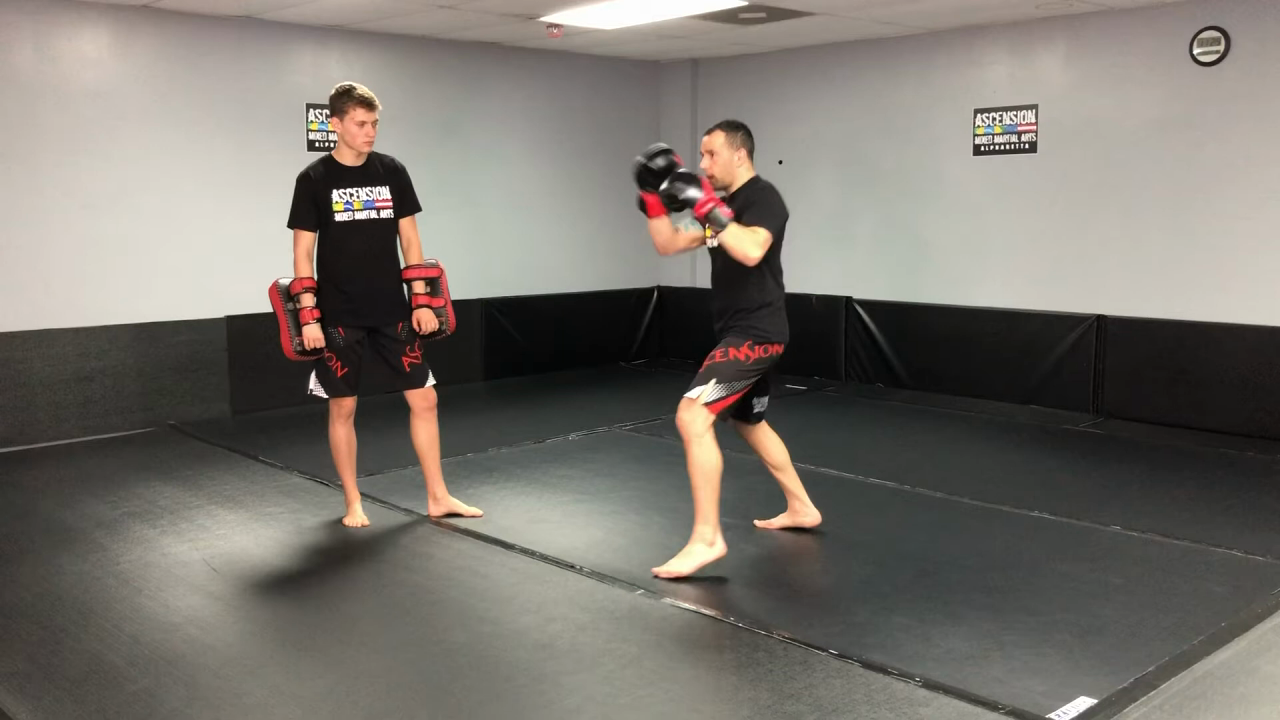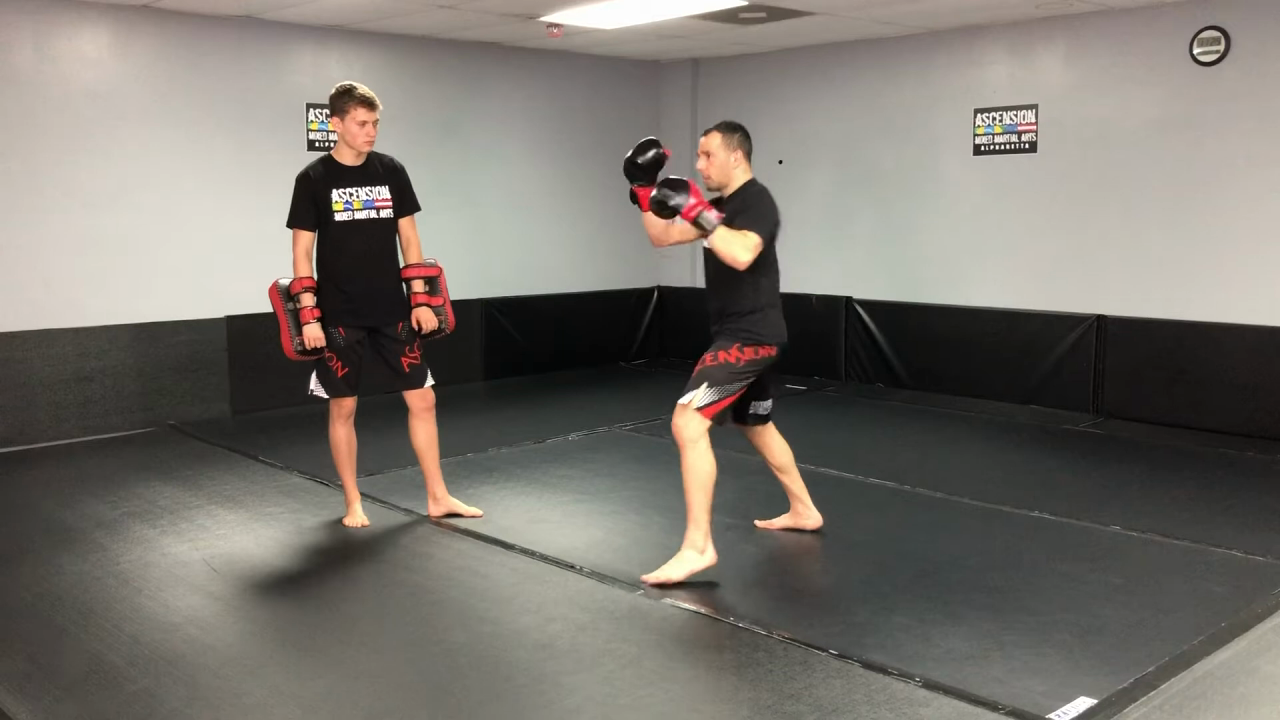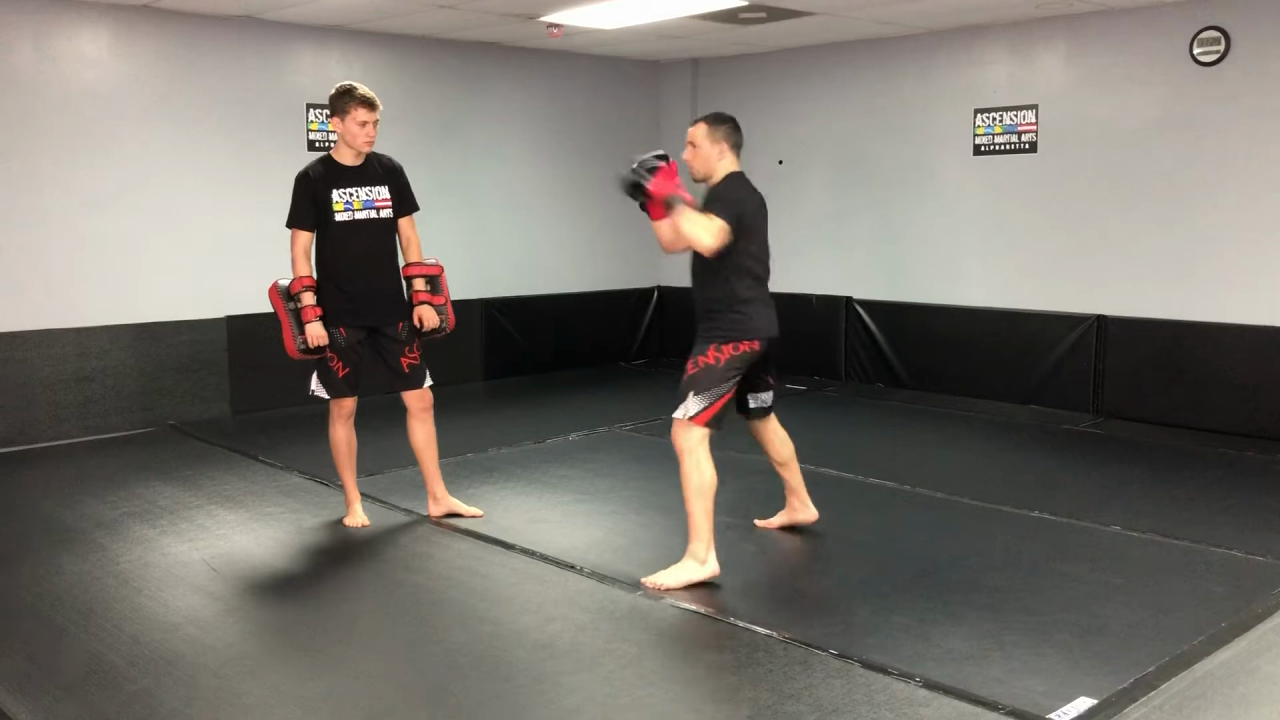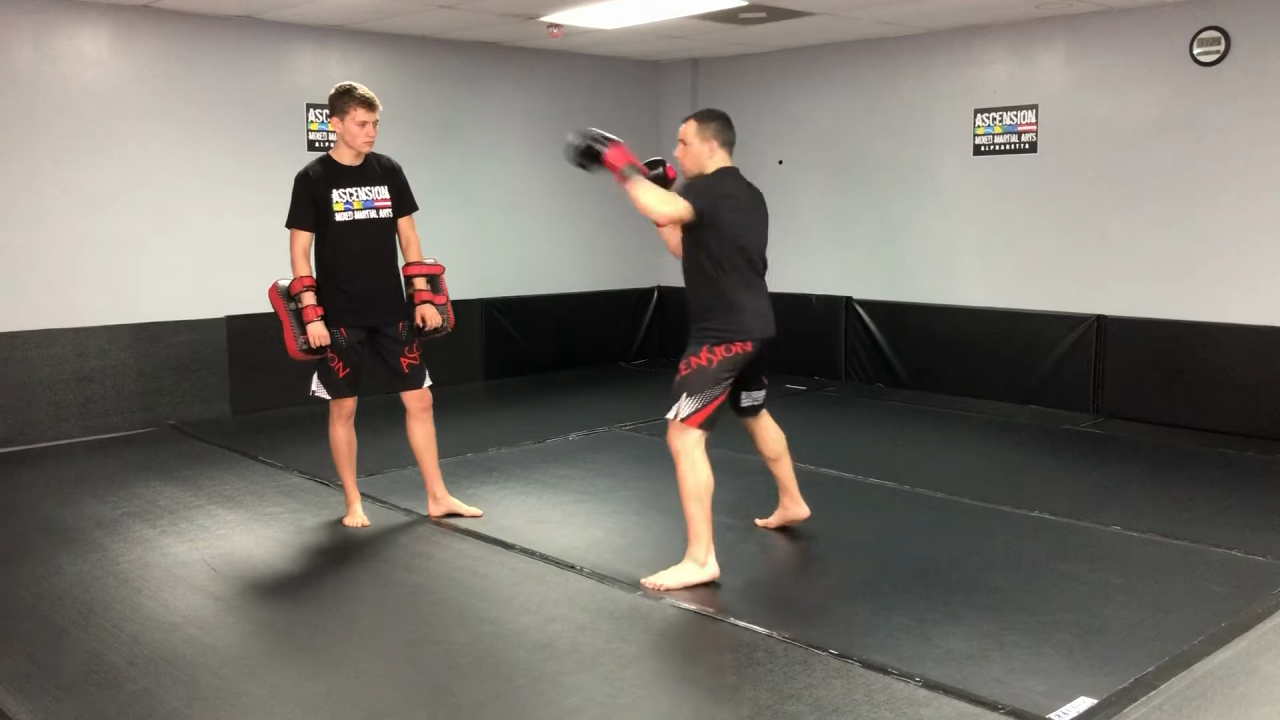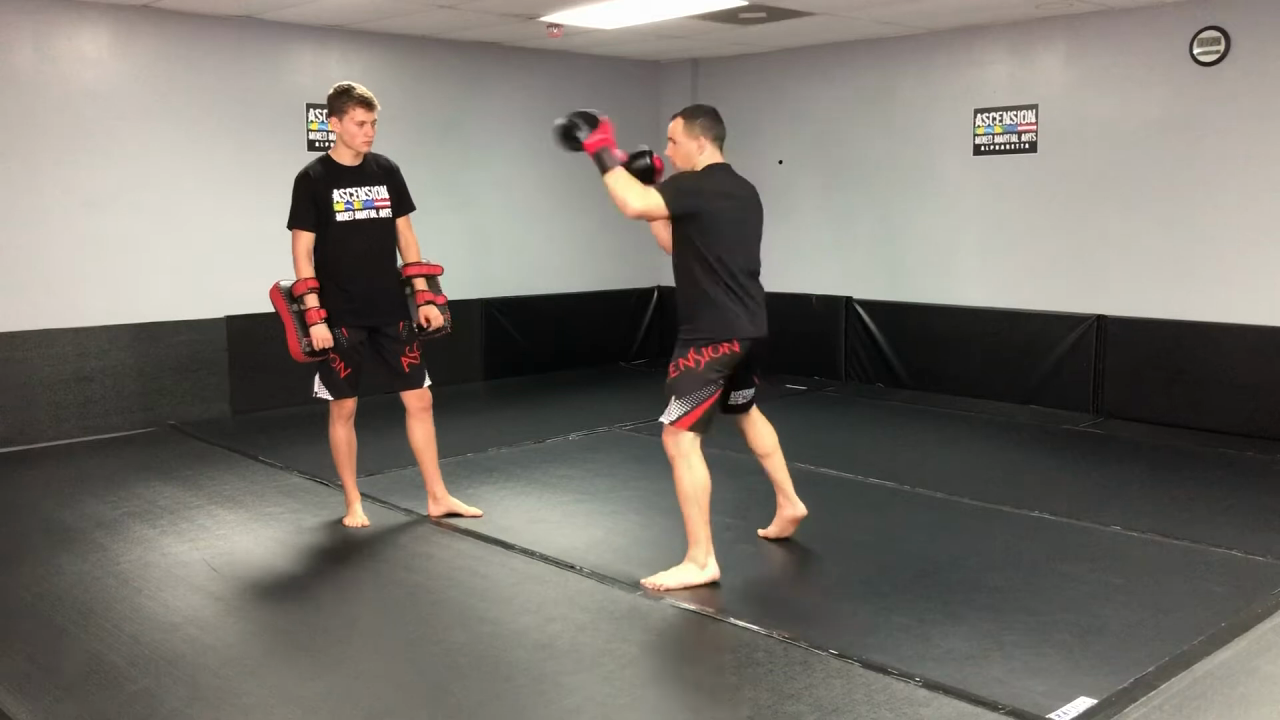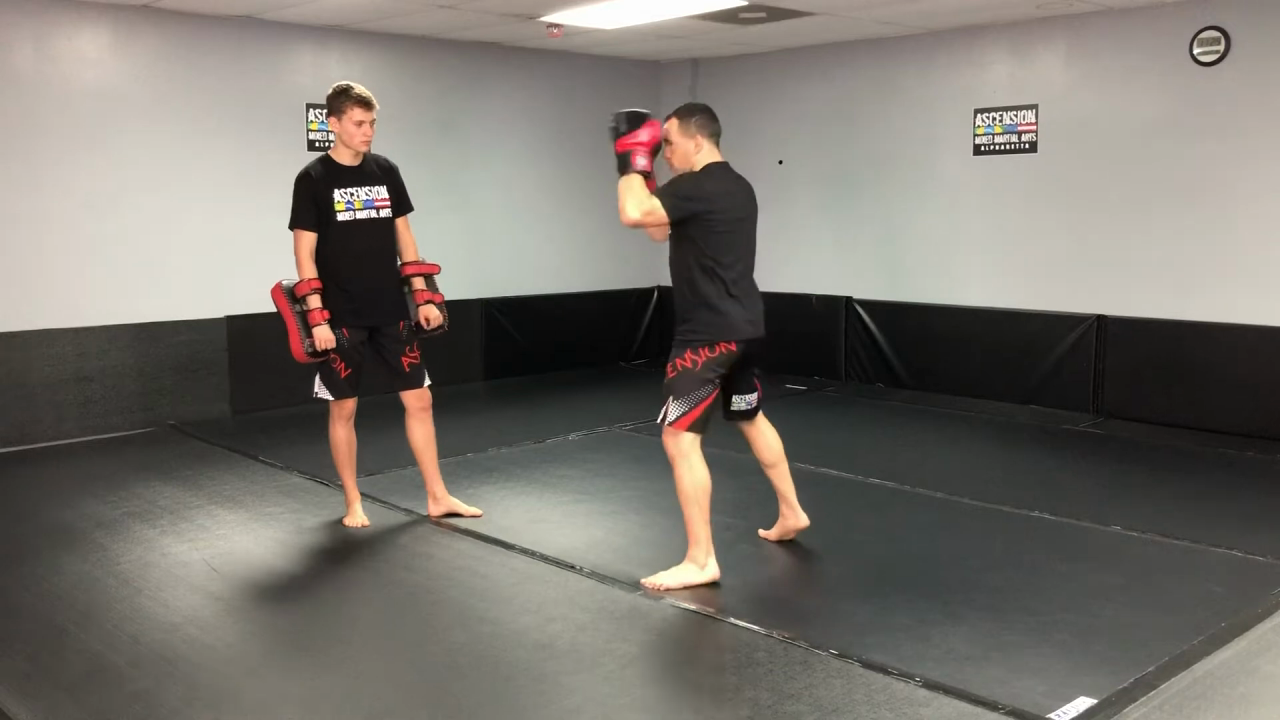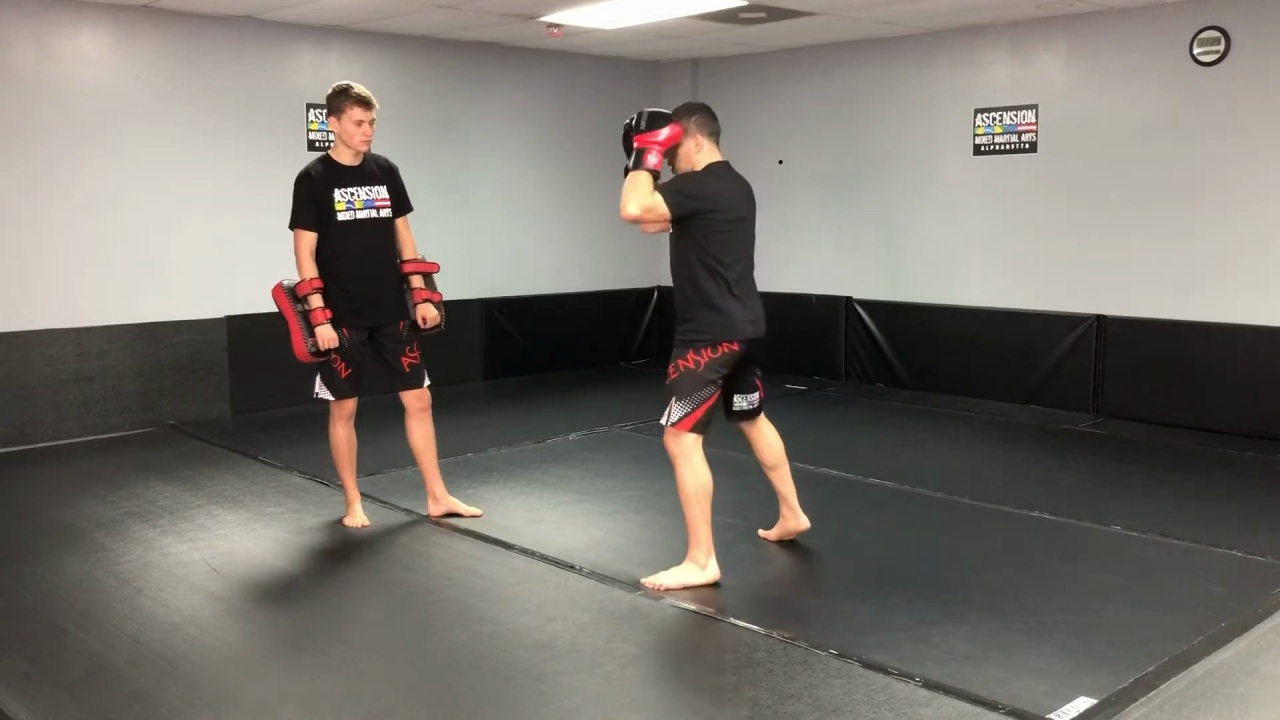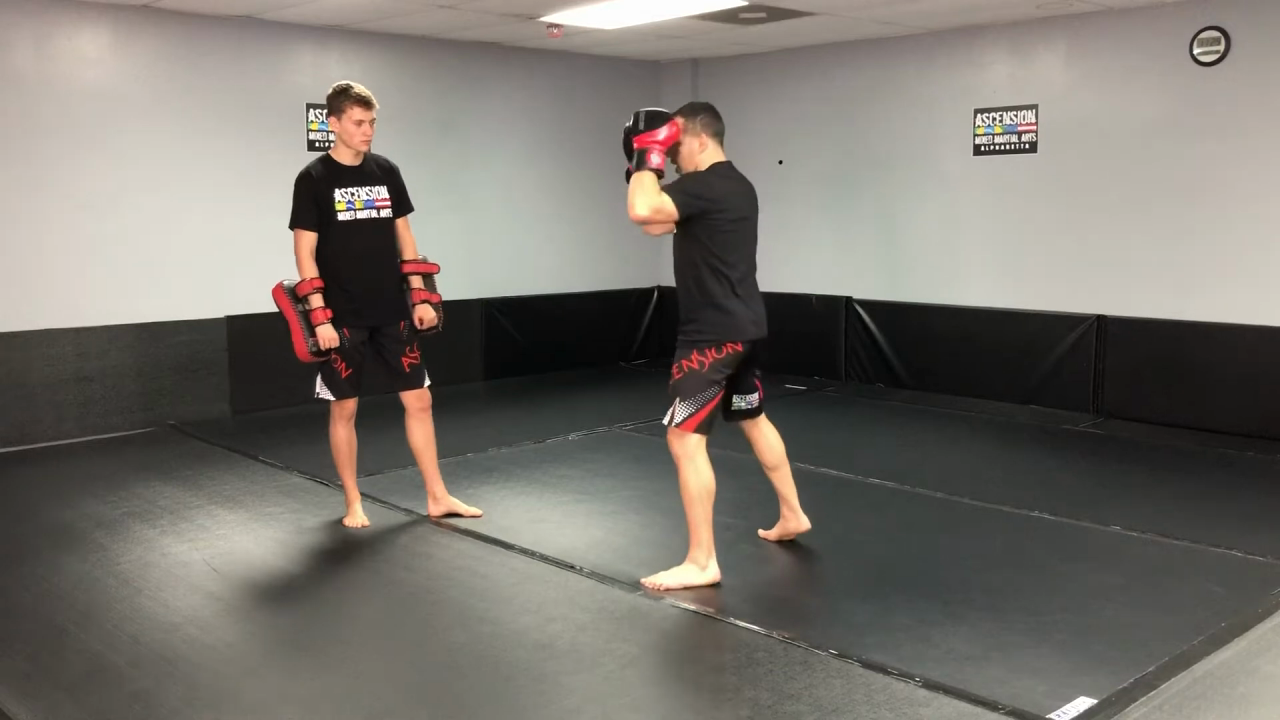
dt=0.1s
person 1, frame 1
left shoulder: (763, 198)
right shoulder: (725, 203)
left elbow: (750, 251)
right elbow: (667, 245)
left wrist: (709, 209)
right wrist: (653, 199)
left hip: (755, 333)
right hip: (750, 332)
left knee: (693, 416)
right knee: (751, 423)
left ankle: (707, 538)
right ankle: (801, 509)
person 1, frame 2
left shoulder: (756, 201)
right shoulder: (721, 204)
left elbow: (742, 255)
right elbow: (663, 236)
left wrist: (699, 212)
right wrist: (644, 191)
left hip: (748, 336)
right hip: (747, 335)
left knee: (688, 422)
right knee: (756, 425)
left ankle: (697, 547)
right ankle: (803, 510)
person 1, frame 3
left shoulder: (732, 194)
right shoulder: (731, 196)
left elbow: (706, 241)
right elbow: (674, 242)
left wrist: (673, 194)
right wrist: (658, 202)
left hip: (731, 334)
right hip: (755, 329)
left knee: (688, 431)
right knee: (761, 418)
left ankle: (701, 557)
right ankle: (799, 506)
person 1, frame 4
left shoulder: (714, 190)
right shoulder: (747, 195)
left elbow: (660, 210)
right elbow: (686, 244)
left wrist: (624, 168)
right wrist: (648, 187)
left hip: (722, 334)
right hip: (751, 326)
left knee: (684, 435)
right knee: (754, 414)
left ankle: (700, 559)
right ankle: (791, 503)
person 1, frame 5
left shoulder: (697, 186)
right shoulder: (744, 192)
left elbow: (634, 205)
left wrist: (604, 152)
right wrist: (652, 205)
left hip: (713, 334)
right hip: (747, 325)
left knee: (679, 438)
right knee: (746, 413)
left ankle: (701, 561)
right ankle: (787, 505)
person 1, frame 6
left shoulder: (697, 186)
right shoulder: (737, 188)
left elbow: (633, 213)
right elbow: (663, 228)
left wrist: (634, 158)
right wrist: (644, 175)
left hip: (709, 334)
right hip: (744, 325)
left knee: (679, 438)
right knee: (750, 418)
left ankle: (701, 561)
right ankle: (791, 513)
person 1, frame 7
left shoulder: (699, 185)
right shoulder: (734, 185)
left elbow: (633, 210)
right elbow: (655, 220)
left wrist: (647, 154)
right wrist: (645, 164)
left hip: (710, 333)
right hip: (744, 325)
left knee: (681, 438)
right knee: (753, 419)
left ankle: (701, 561)
right ankle: (791, 514)
person 1, frame 8
left shoulder: (704, 185)
right shoulder: (735, 185)
left elbow: (641, 210)
right elbow: (660, 222)
left wrist: (649, 154)
right wrist: (646, 165)
left hip: (713, 333)
right hip: (746, 325)
left knee: (684, 438)
right knee: (753, 418)
left ankle: (702, 562)
right ankle: (792, 515)
person 2, frame 1
left shoulder: (392, 171)
right shoulder: (315, 179)
left elbow: (410, 239)
right elbow: (303, 252)
left wrist: (422, 300)
right wrist: (309, 314)
left hip: (392, 310)
right hip: (340, 315)
left knee: (424, 398)
right knee: (342, 407)
left ankle: (437, 496)
right ankle: (353, 503)
person 2, frame 2
left shoulder: (391, 170)
right shoulder: (314, 178)
left elbow: (409, 238)
right elbow: (302, 251)
left wrist: (421, 298)
right wrist: (309, 314)
left hip: (392, 311)
right hip: (340, 315)
left knee: (423, 399)
right knee: (343, 408)
left ankle: (437, 496)
right ankle: (353, 502)
person 2, frame 3
left shoulder: (390, 170)
right shoulder: (314, 179)
left elbow: (409, 238)
right elbow: (301, 251)
left wrist: (422, 297)
right wrist: (310, 313)
left hip: (392, 310)
right hip: (340, 316)
left knee: (421, 399)
right knee: (343, 408)
left ankle: (437, 497)
right ankle: (353, 503)
person 2, frame 4
left shoulder: (389, 170)
right shoulder: (313, 179)
left elbow: (408, 237)
right elbow: (300, 251)
left wrist: (423, 296)
right wrist: (311, 313)
left hip: (391, 311)
right hip: (340, 316)
left knee: (420, 399)
right knee: (343, 408)
left ankle: (437, 496)
right ankle: (353, 502)
person 2, frame 5
left shoulder: (387, 170)
right shoulder: (313, 179)
left elbow: (406, 237)
right elbow: (303, 253)
left wrist: (424, 296)
right wrist: (315, 315)
left hip: (392, 311)
right hip: (341, 317)
left knee: (419, 399)
right knee: (343, 409)
left ankle: (438, 497)
right ankle: (353, 503)
person 2, frame 6
left shoulder: (386, 171)
right shoulder: (313, 179)
right elbow: (305, 254)
left wrist: (423, 295)
right wrist: (317, 316)
left hip: (391, 311)
right hip: (341, 317)
left knee: (418, 399)
right knee: (343, 409)
left ankle: (437, 496)
right ankle: (353, 503)
person 2, frame 7
left shoulder: (385, 170)
right shoulder: (313, 179)
right elbow: (305, 253)
left wrist: (421, 295)
right wrist: (320, 316)
left hip: (391, 311)
right hip: (342, 316)
left knee: (419, 399)
right knee: (343, 409)
left ankle: (437, 496)
right ankle: (353, 503)
person 2, frame 8
left shoulder: (386, 171)
right shoulder: (314, 179)
right elbow: (305, 253)
left wrist: (420, 296)
right wrist: (320, 316)
left hip: (392, 311)
right hip: (343, 316)
left knee: (419, 399)
right knee: (344, 408)
left ankle: (437, 496)
right ankle: (353, 503)
